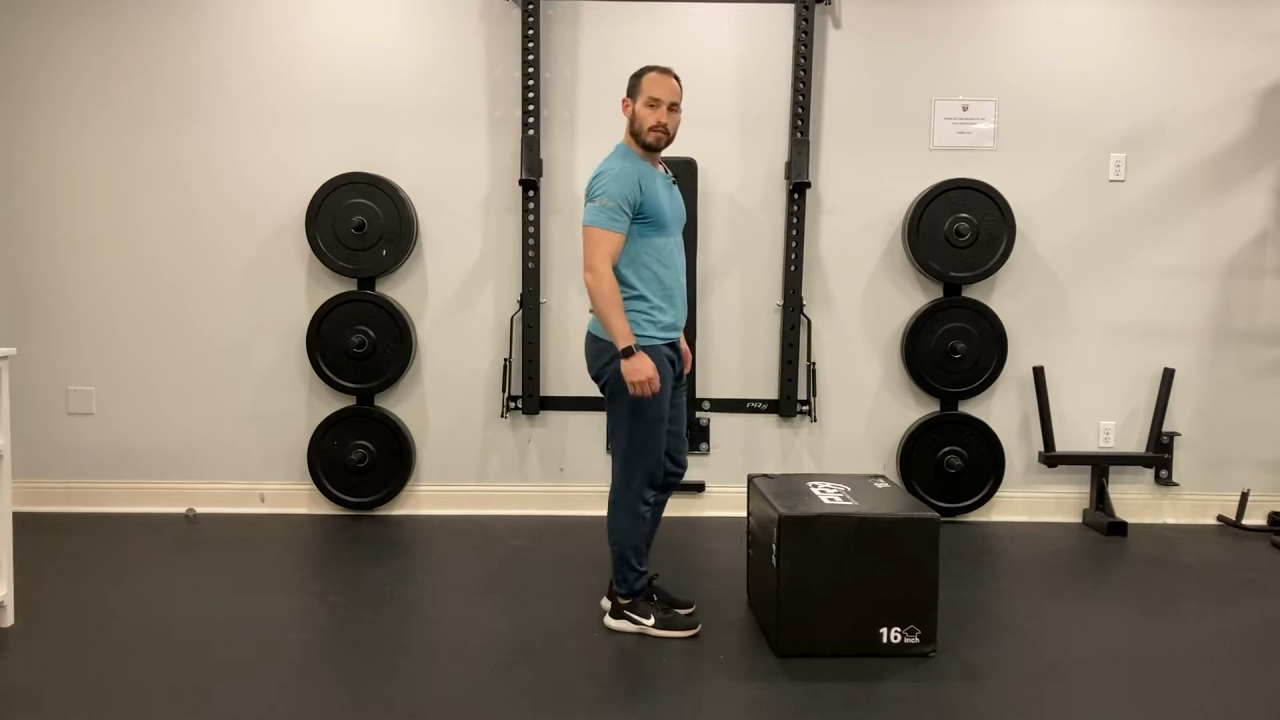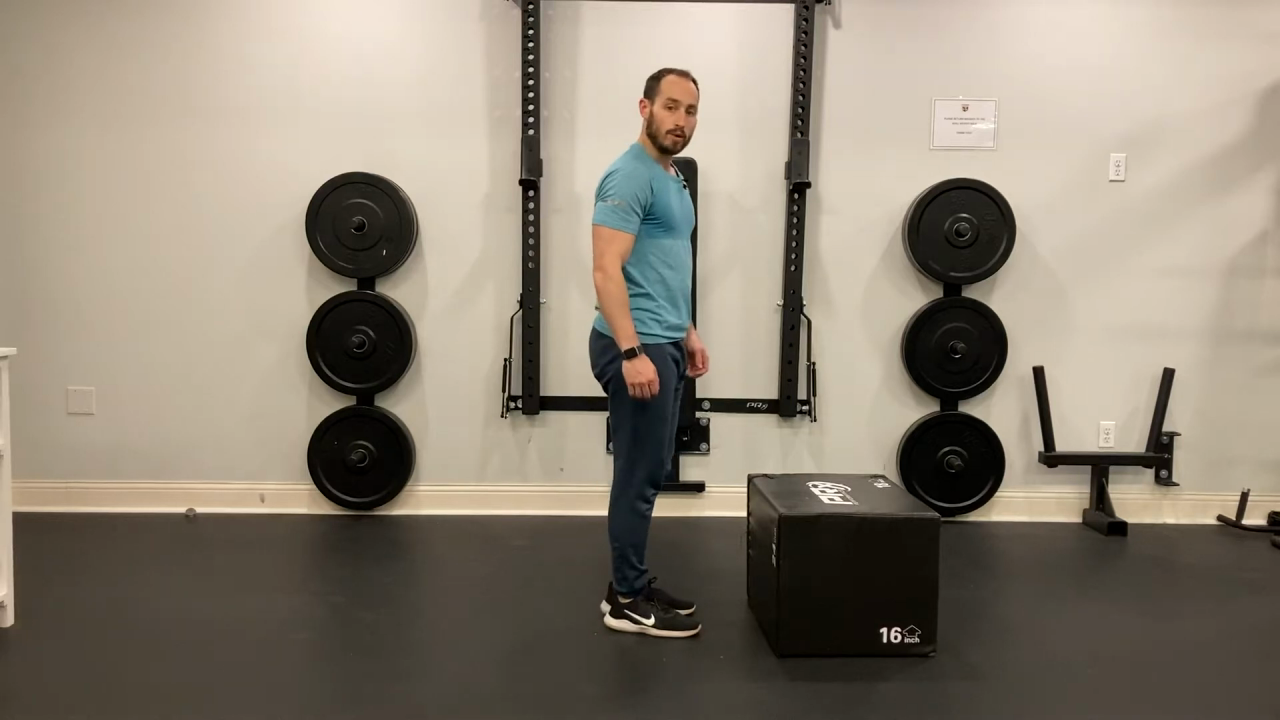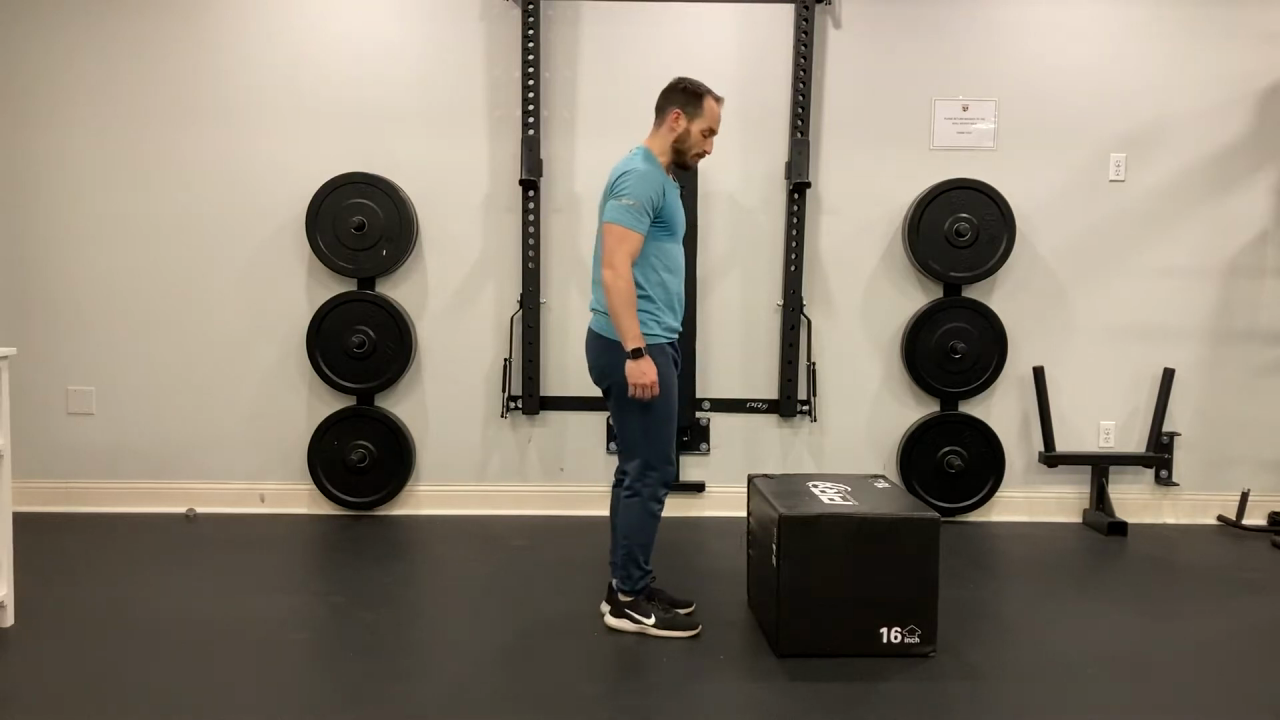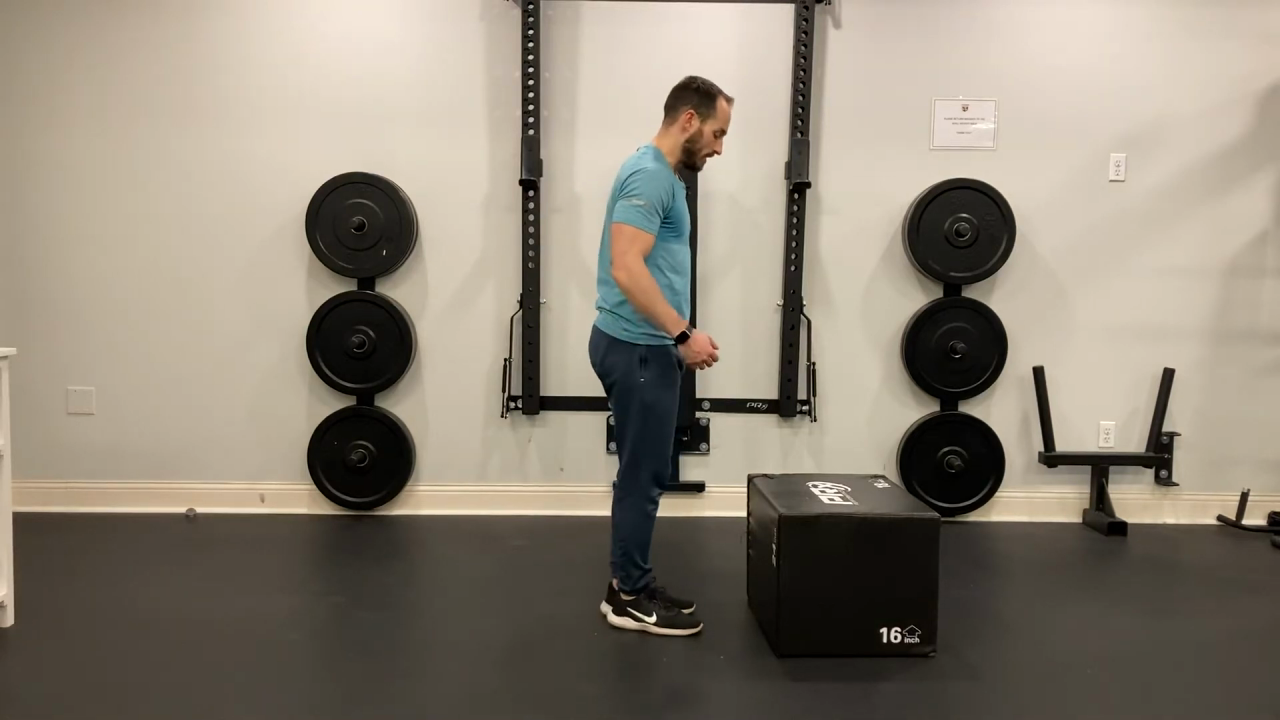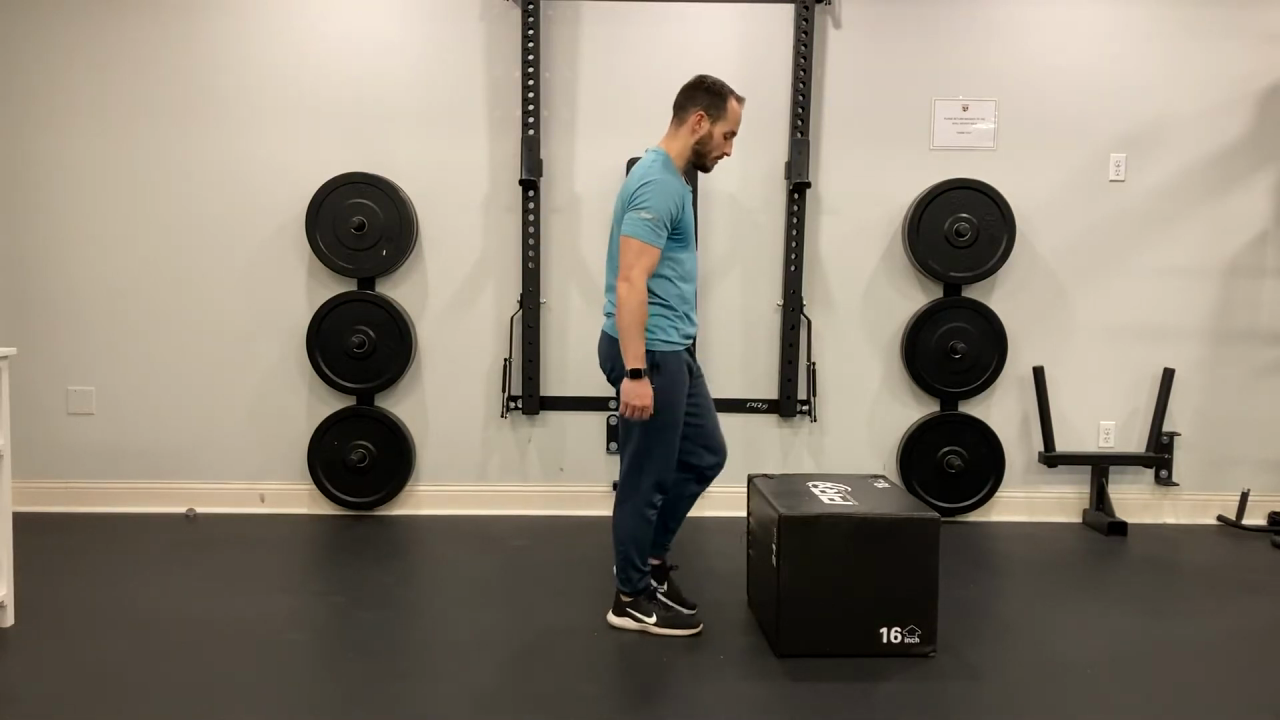
dt=0.5s
person 1, frame 1
left shoulder: (662, 177)
right shoulder: (618, 176)
right elbow: (598, 271)
left wrist: (674, 336)
right wrist: (629, 351)
left hip: (660, 348)
right hip: (635, 352)
left knee: (667, 468)
right knee: (639, 476)
left ankle: (631, 580)
right ankle: (627, 600)
person 1, frame 2
left shoulder: (672, 179)
right shoulder: (630, 176)
right elbow: (608, 272)
left wrist: (686, 335)
right wrist: (632, 352)
left hip: (662, 346)
right hip: (638, 349)
left knee: (650, 472)
right knee: (639, 475)
left ankle: (630, 585)
right ankle: (628, 600)
person 1, frame 3
left shoulder: (658, 178)
right shoulder: (639, 176)
right elbow: (615, 270)
right wrist: (637, 352)
left hip: (647, 344)
right hip: (635, 349)
left knee: (638, 469)
right knee: (650, 471)
left ankle: (626, 584)
right ankle: (630, 599)
person 1, frame 4
left shoulder: (659, 175)
right shoulder: (649, 176)
right elbow: (627, 268)
right wrist: (684, 333)
left hip: (644, 345)
right hip: (638, 349)
left knee: (644, 472)
right knee: (644, 475)
left ankle: (628, 583)
right ankle: (630, 599)
person 1, frame 5
left shoulder: (666, 177)
right shoulder: (658, 184)
right elbow: (630, 284)
right wrist: (635, 373)
left hip: (667, 351)
right hip: (652, 355)
left knee: (704, 457)
right knee: (647, 478)
left ankle: (650, 563)
right ankle: (633, 597)
